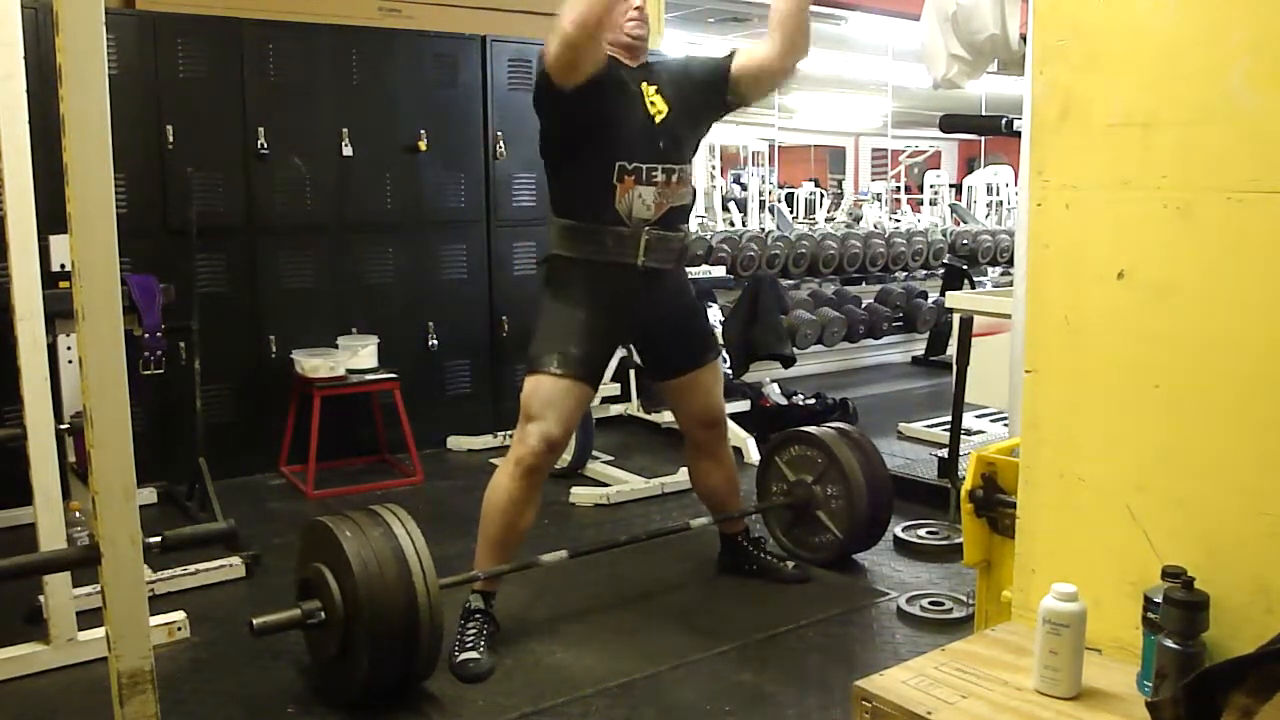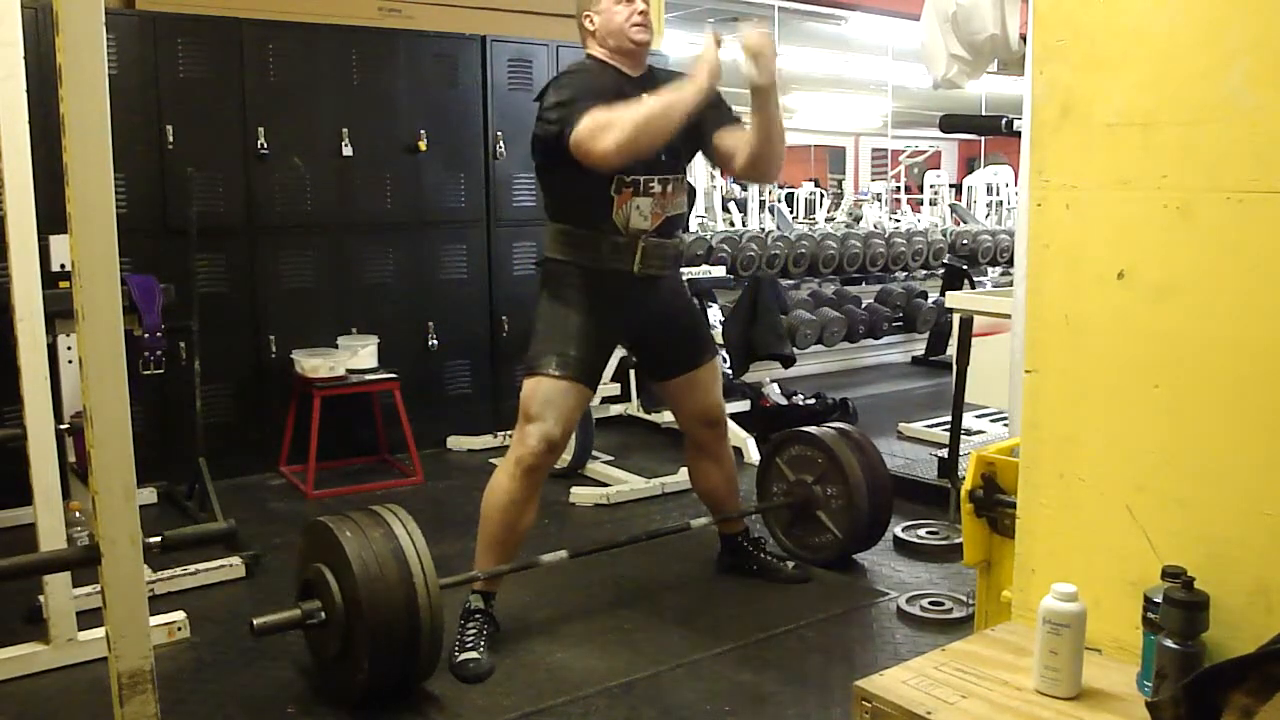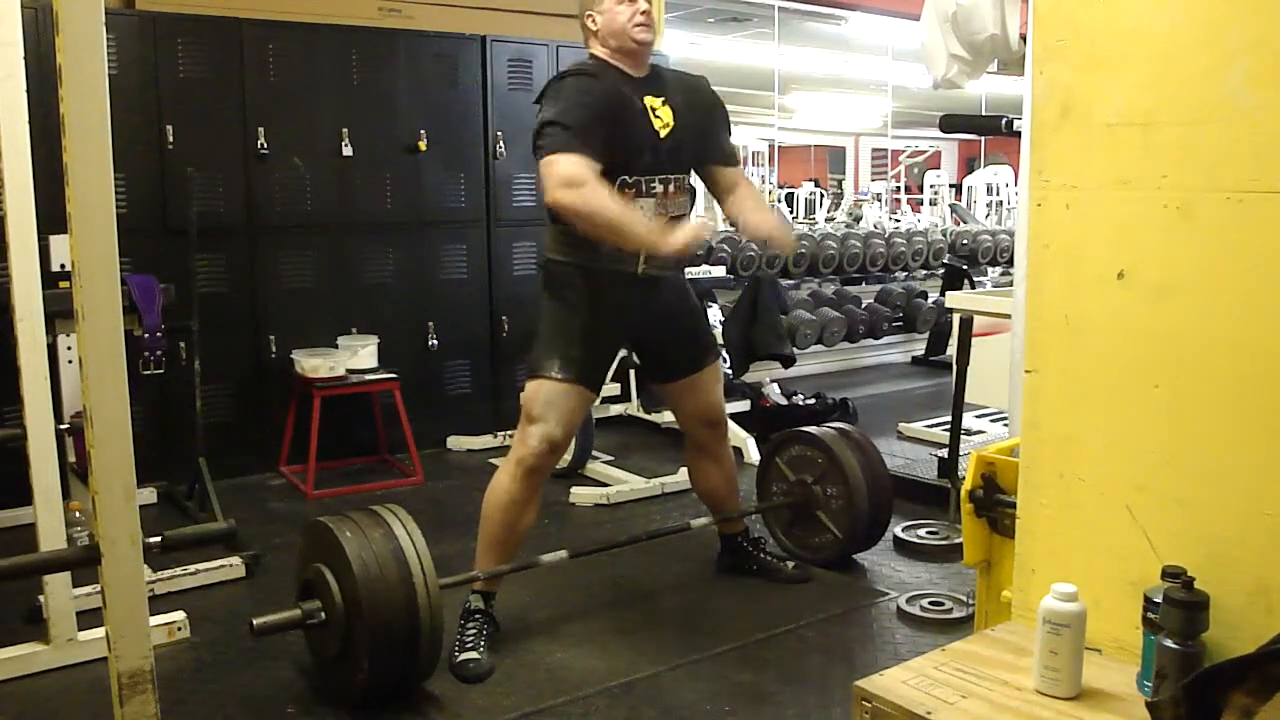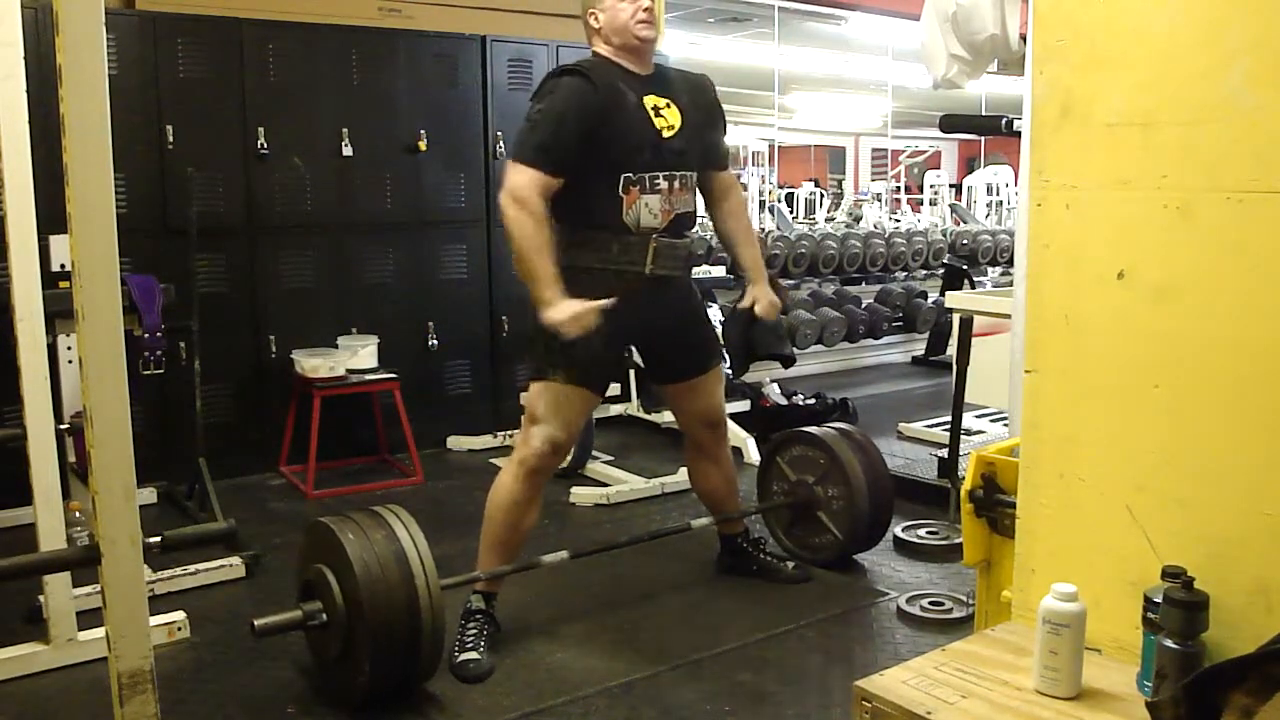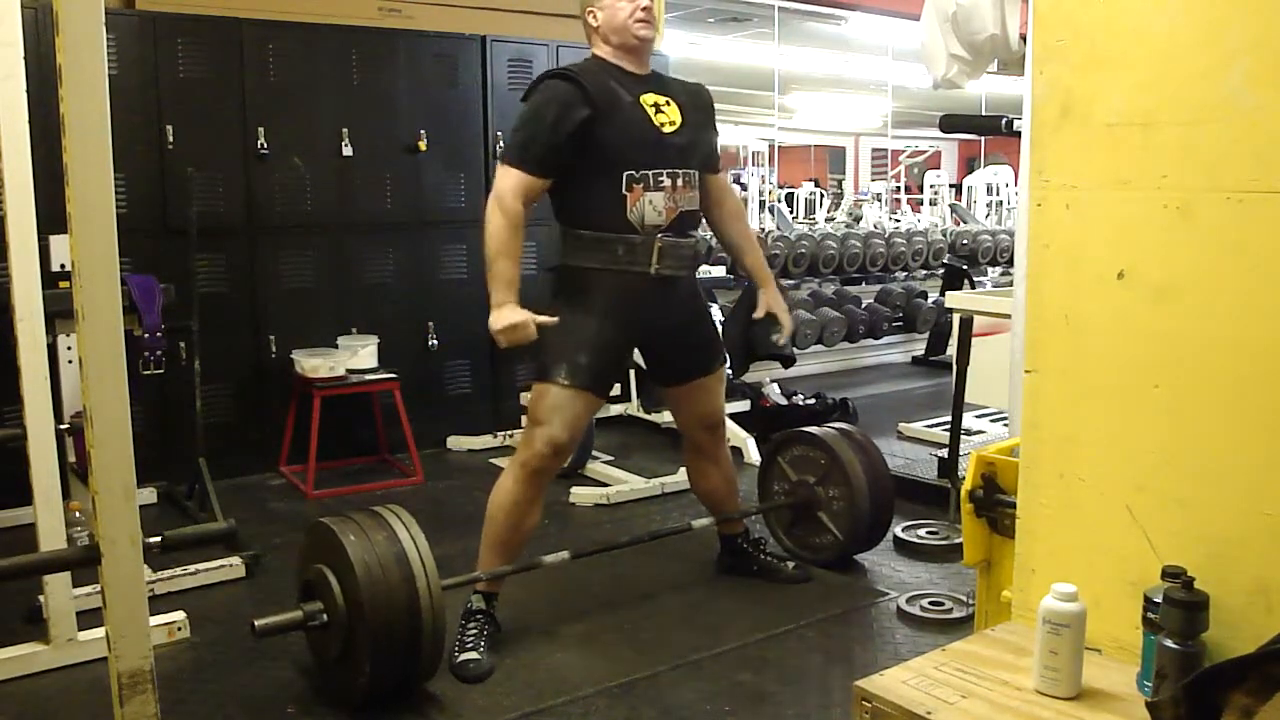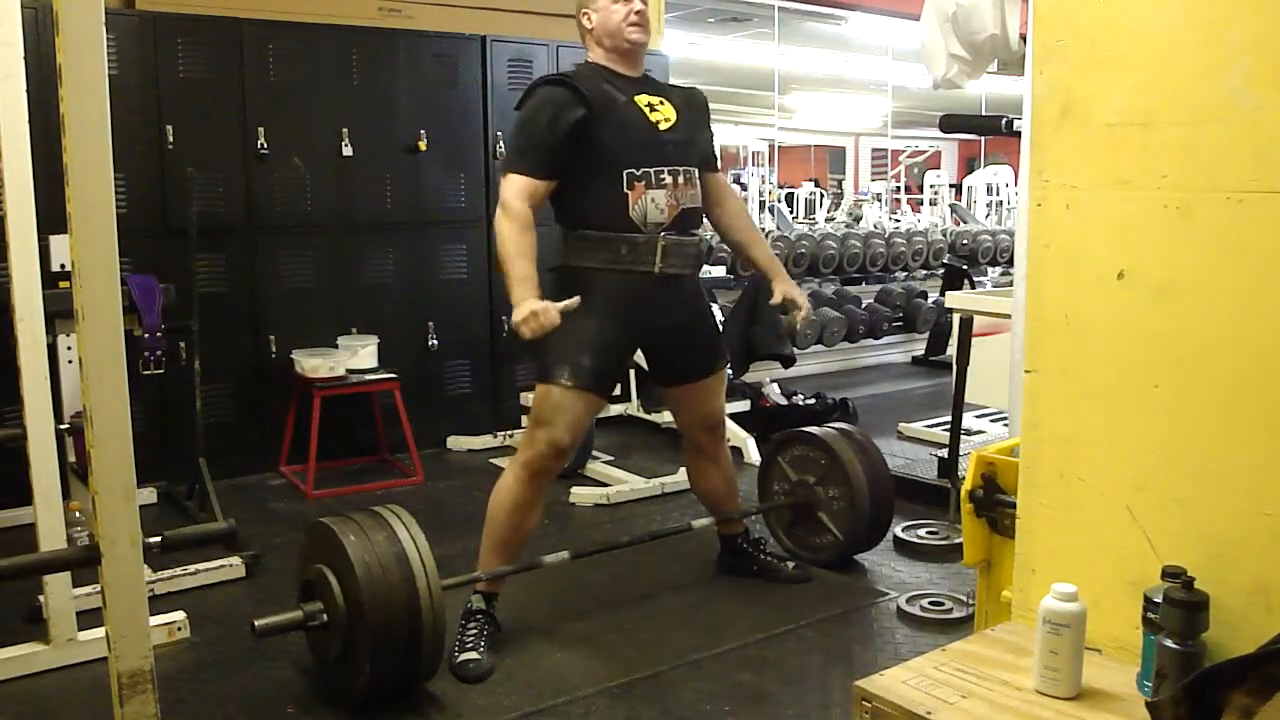
dt=0.2s
person 1, frame 1
left shoulder: (686, 81)
right shoulder: (580, 78)
left elbow: (780, 58)
left hip: (665, 280)
right hip: (587, 283)
left knee: (709, 424)
right knee: (536, 445)
left ankle: (738, 544)
right ankle: (478, 607)
person 1, frame 2
left shoulder: (686, 94)
right shoulder: (576, 87)
left elbow: (759, 166)
right elbow: (609, 142)
left wrist: (764, 88)
right wrist: (698, 84)
left hip: (660, 283)
right hip: (583, 287)
left knee: (709, 423)
right knee: (536, 446)
left ankle: (737, 544)
right ankle: (478, 606)
person 1, frame 3
left shoulder: (692, 93)
right shoulder: (578, 92)
left elbow: (732, 183)
right elbow: (566, 189)
left wrist: (763, 221)
right wrist: (661, 238)
left hip: (664, 286)
right hip: (586, 287)
left knee: (710, 424)
right knee: (537, 446)
left ankle: (738, 544)
right ankle: (478, 607)
person 1, frame 4
left shoulder: (694, 93)
right shoulder: (576, 92)
left elbow: (723, 190)
right elbow: (519, 194)
left wrist: (756, 276)
right wrist: (550, 298)
left hip: (670, 286)
right hip: (593, 295)
left knee: (710, 428)
right knee: (540, 448)
left ankle: (737, 545)
right ankle: (479, 607)
person 1, frame 5
left shoulder: (690, 98)
right shoulder: (569, 93)
left elbow: (718, 197)
right elbow: (507, 197)
left wrist: (765, 282)
right wrist: (504, 301)
left hip: (677, 288)
right hip: (596, 292)
left knee: (709, 431)
right knee: (543, 449)
left ankle: (737, 546)
right ankle: (479, 608)
person 1, frame 6
left shoulder: (685, 102)
right shoulder: (564, 99)
left elbow: (719, 196)
right elbow: (515, 203)
left wrist: (775, 272)
right wrist: (525, 295)
left hip: (680, 289)
right hip: (600, 292)
left knee: (708, 432)
right knee: (546, 449)
left ankle: (737, 546)
right ankle: (480, 607)
